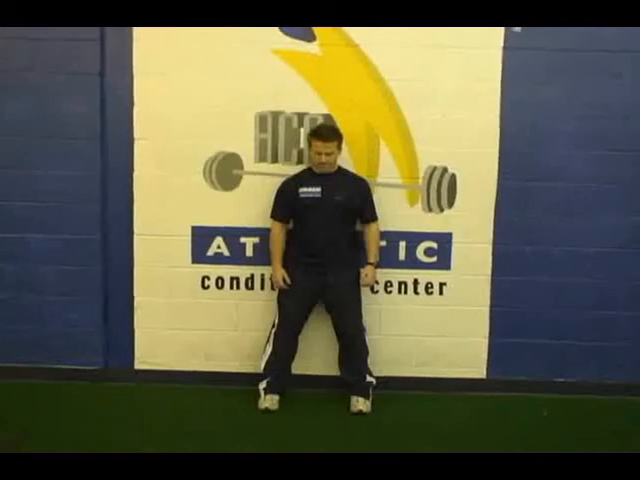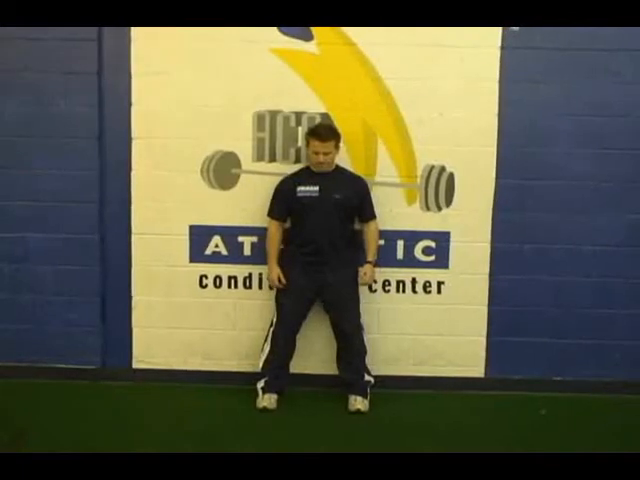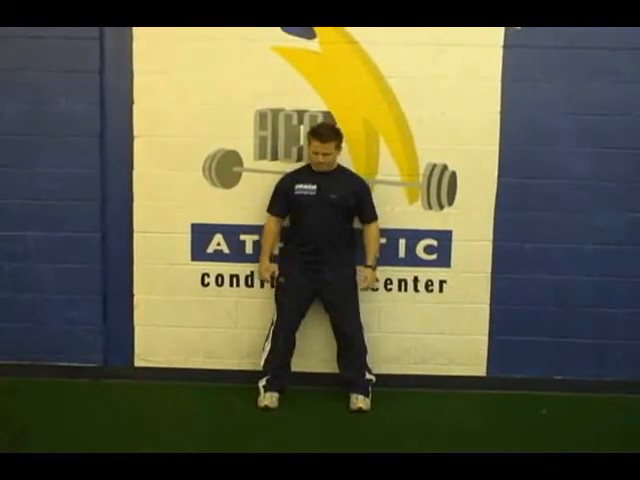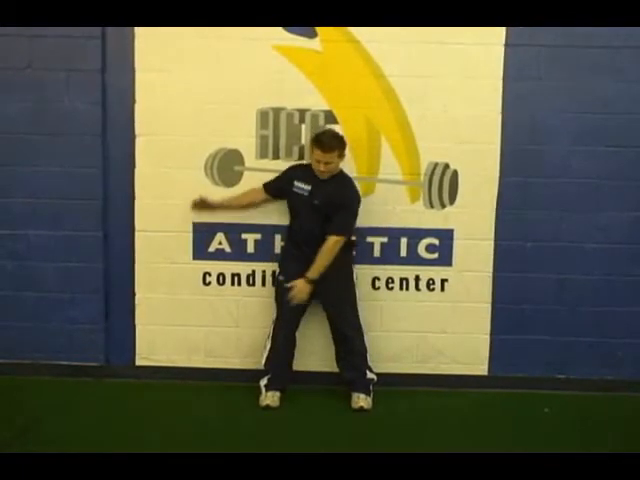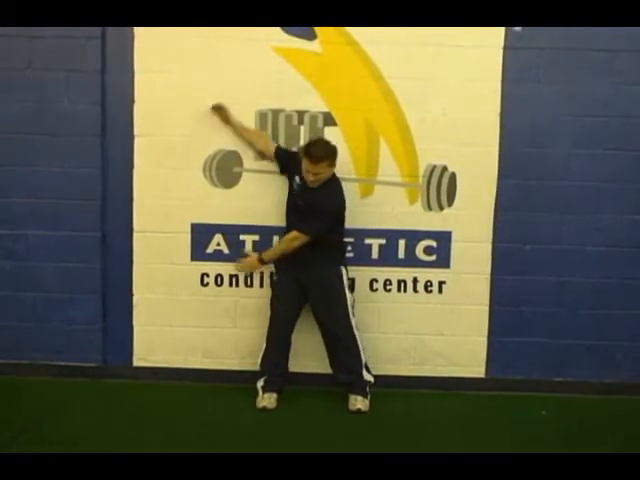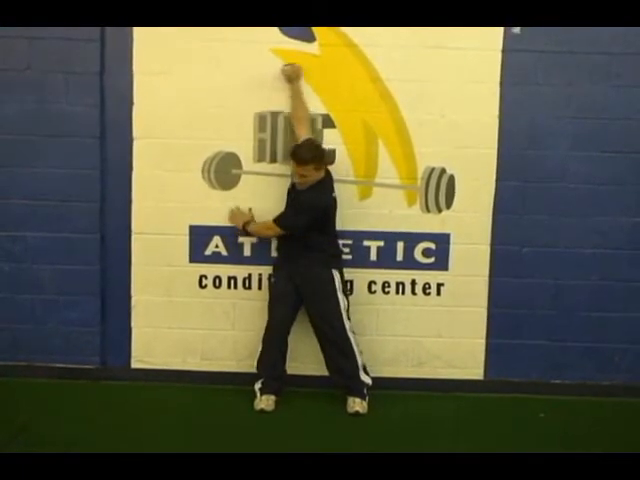
dt=0.5s
person 1, frame 1
left shoulder: (356, 186)
right shoulder: (293, 185)
left elbow: (370, 226)
right elbow: (279, 227)
left wrist: (370, 263)
right wrist: (277, 265)
left hip: (343, 273)
right hip: (299, 272)
left knee: (352, 332)
right knee: (285, 329)
left ankle: (361, 390)
right ankle: (271, 388)
person 1, frame 2
left shoulder: (354, 184)
right shoulder: (290, 184)
left elbow: (369, 224)
right elbow: (276, 225)
left wrist: (369, 261)
right wrist: (273, 264)
left hip: (341, 272)
right hip: (297, 271)
left knee: (350, 331)
right knee: (283, 328)
left ankle: (358, 389)
right ankle: (270, 387)
person 1, frame 3
left shoulder: (354, 184)
right shoulder: (291, 181)
left elbow: (370, 225)
right elbow: (274, 220)
left wrist: (370, 265)
right wrist: (265, 257)
left hip: (339, 270)
right hip: (296, 268)
left knee: (349, 330)
right knee: (283, 326)
left ankle: (360, 388)
right ankle: (271, 386)
person 1, frame 4
left shoulder: (347, 193)
right shoulder: (296, 174)
left elbow: (334, 242)
right elbow: (261, 194)
left wrist: (310, 280)
right wrist: (218, 204)
left hip: (334, 268)
right hip: (294, 262)
left knee: (347, 327)
right knee: (284, 325)
left ankle: (361, 386)
right ankle: (273, 385)
person 1, frame 5
left shoulder: (331, 198)
right shoulder: (297, 163)
left elbow: (297, 238)
right elbow: (265, 145)
left wrist: (260, 259)
right wrist: (230, 122)
left hip: (326, 268)
right hip: (290, 264)
left knee: (338, 328)
right knee: (279, 325)
left ankle: (358, 388)
right ankle: (269, 386)
person 1, frame 6
left shoulder: (316, 199)
right shoulder: (308, 163)
left elbow: (273, 229)
right elbow: (302, 124)
left wrist: (245, 223)
right wrist: (294, 85)
left hip: (320, 270)
right hip: (288, 265)
left knee: (335, 330)
right knee: (276, 327)
left ankle: (357, 390)
right ankle: (268, 388)
